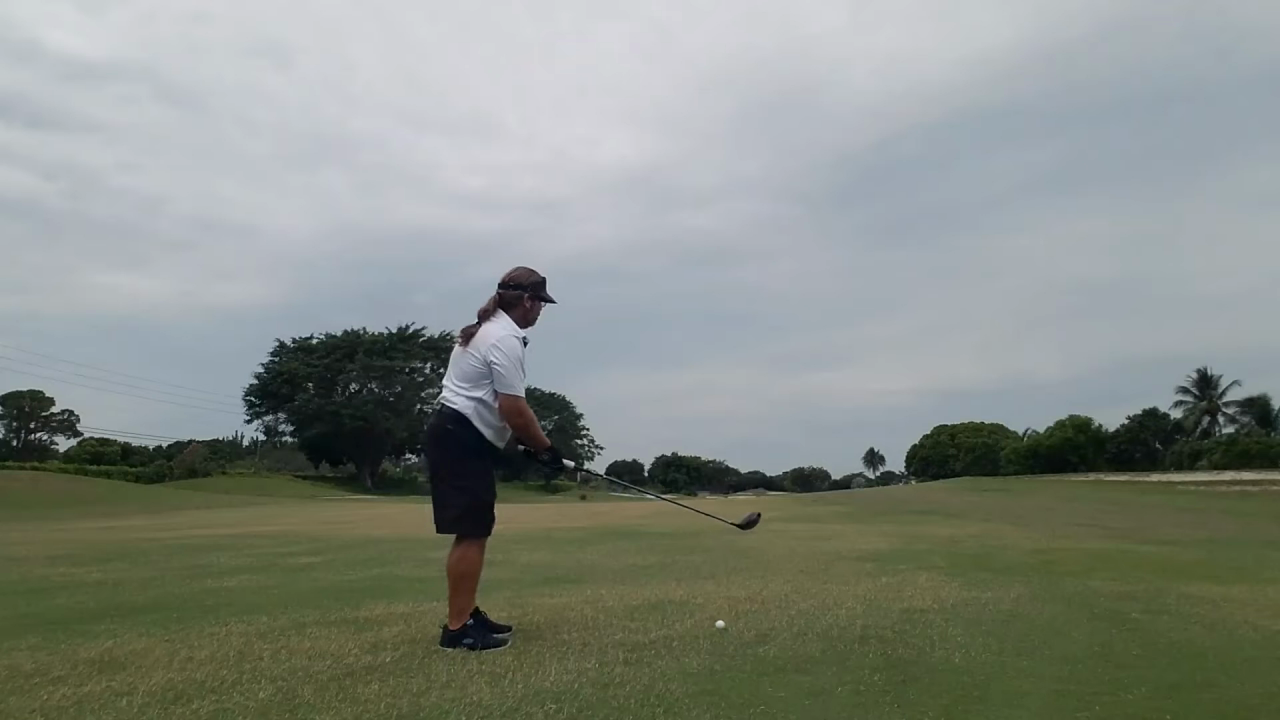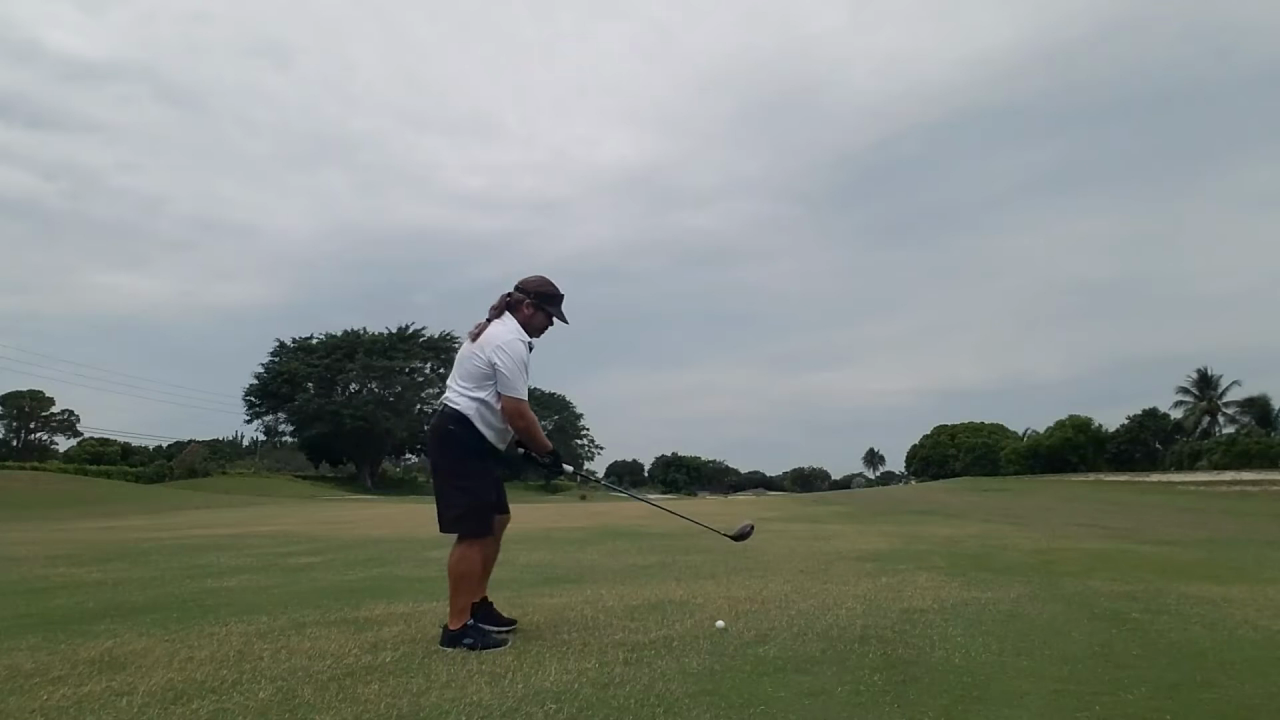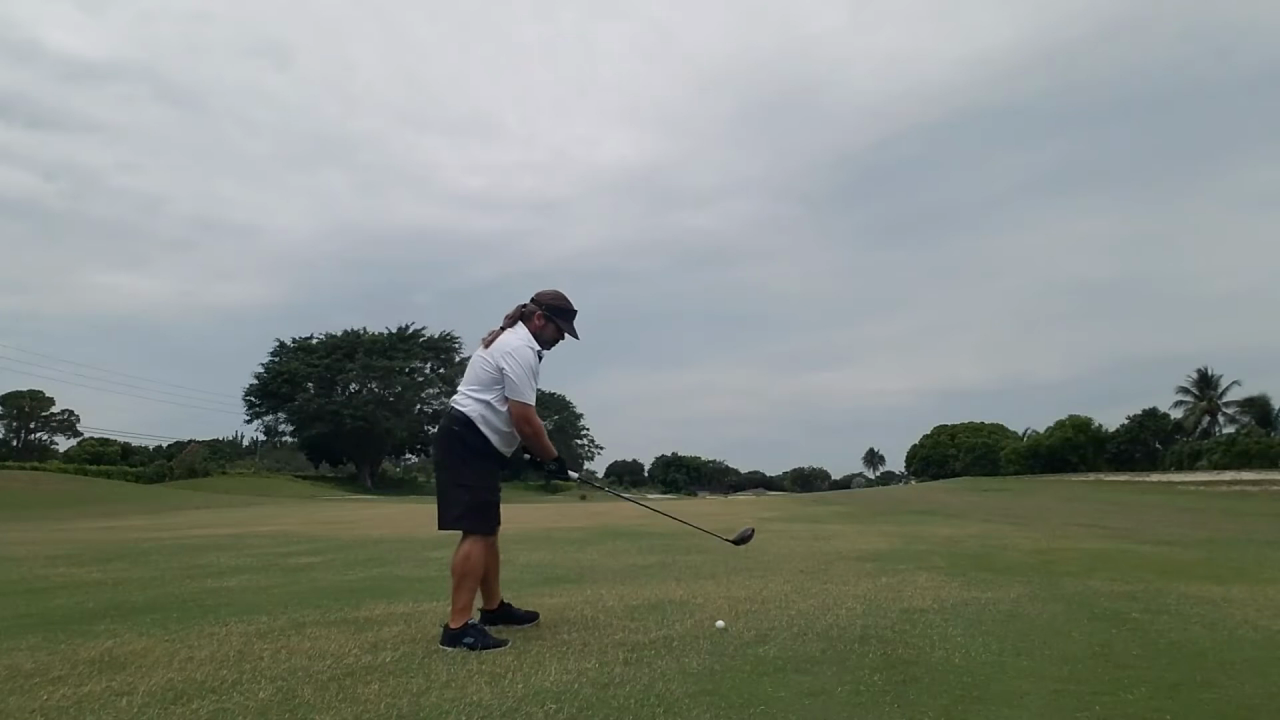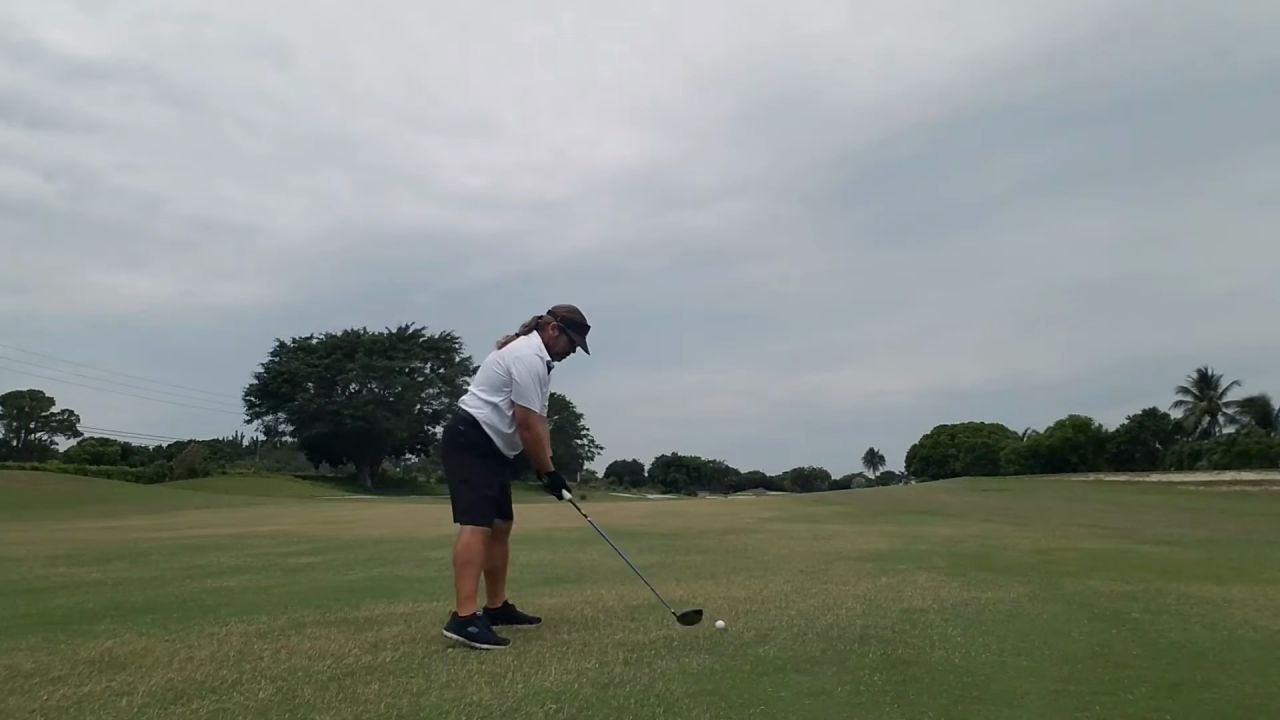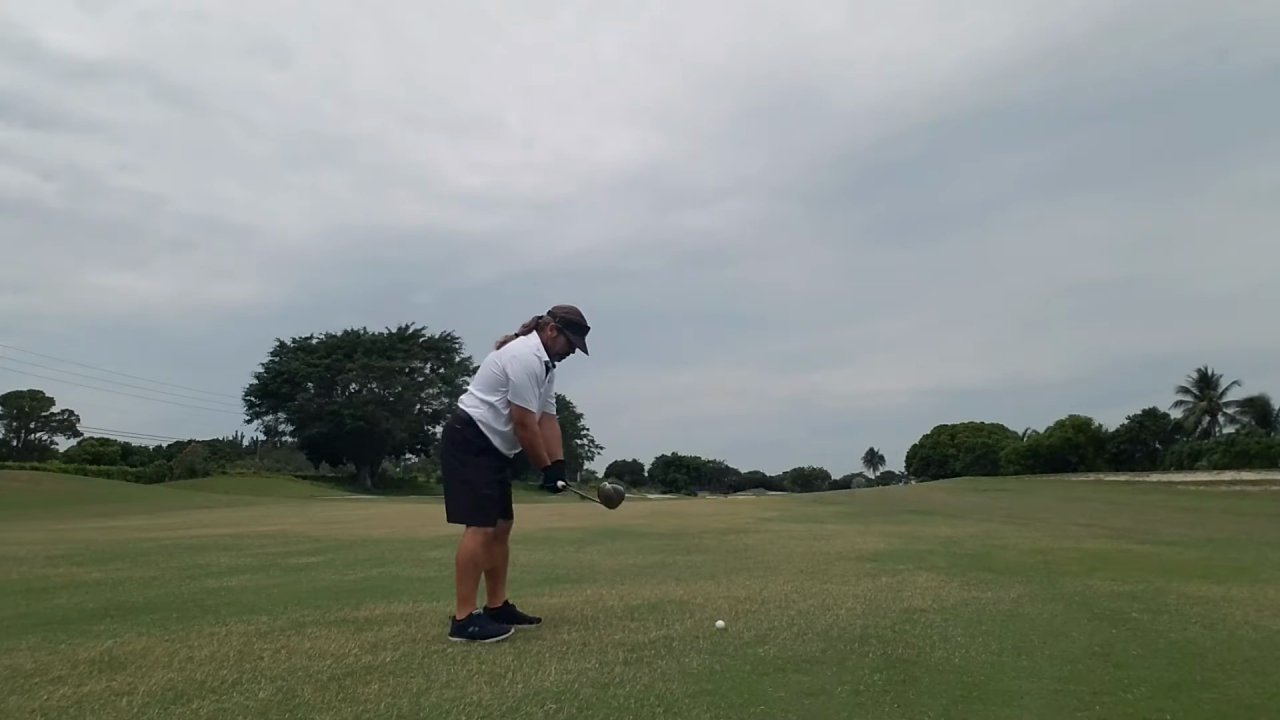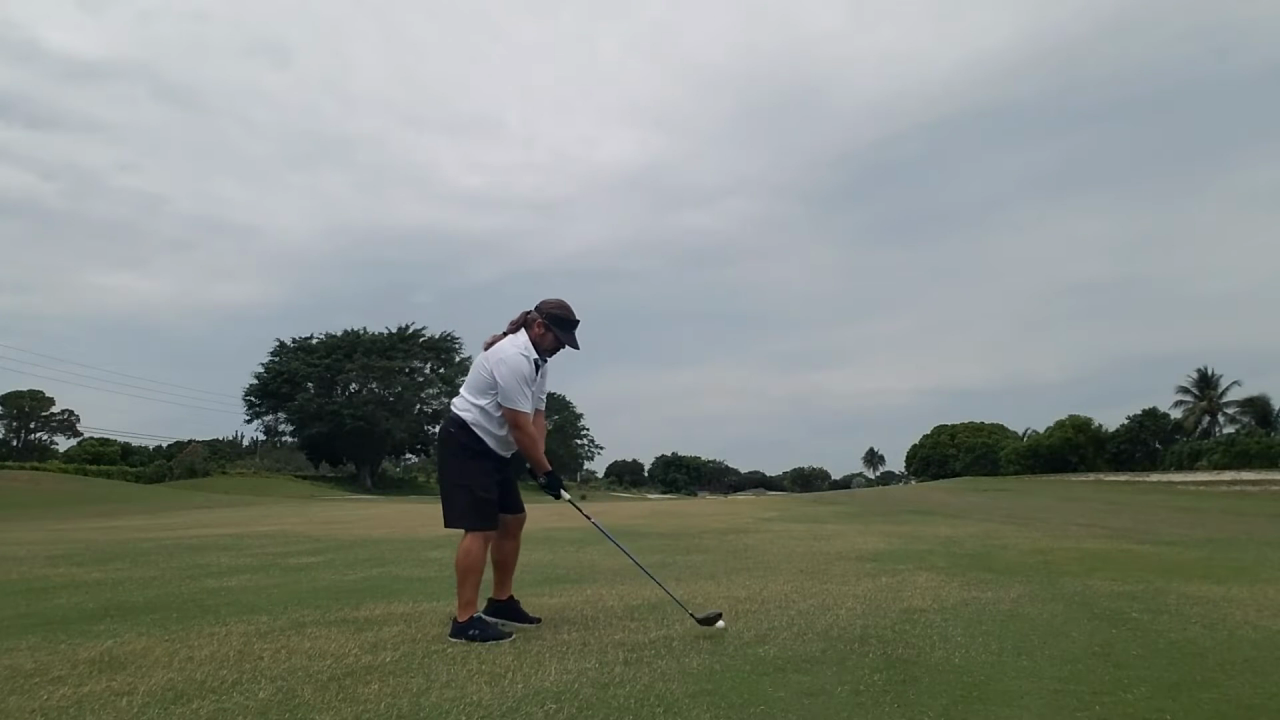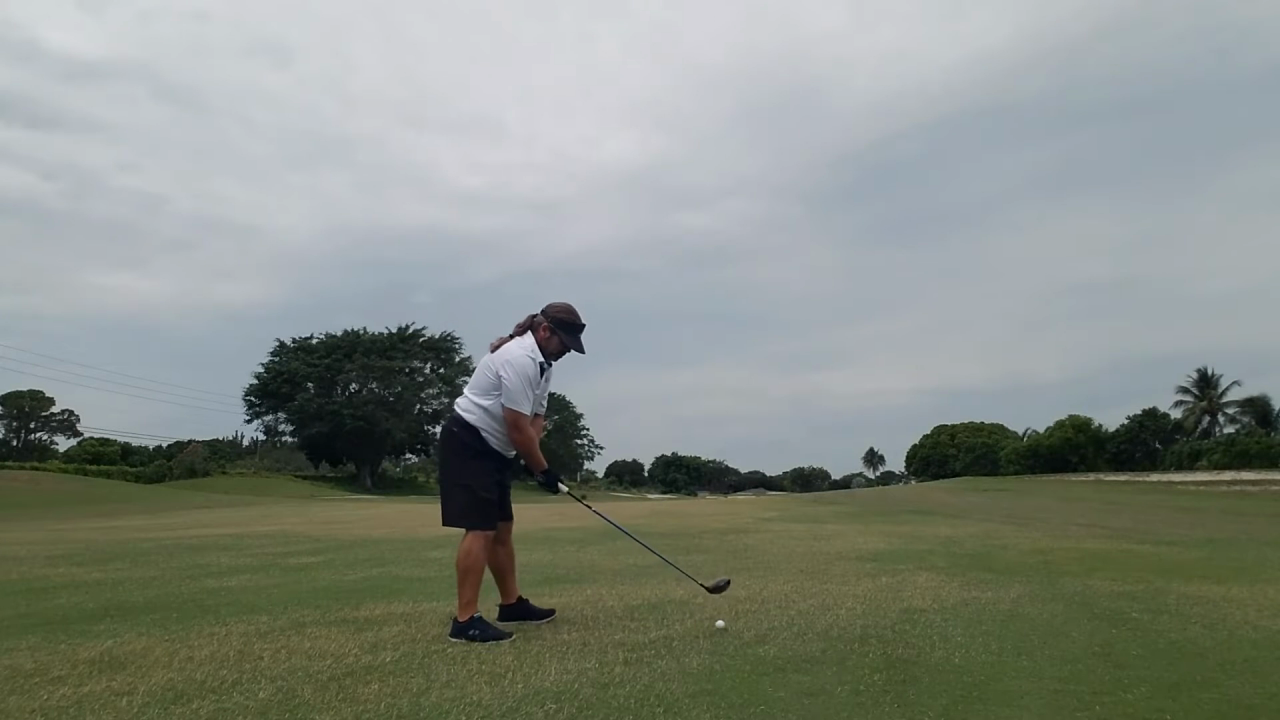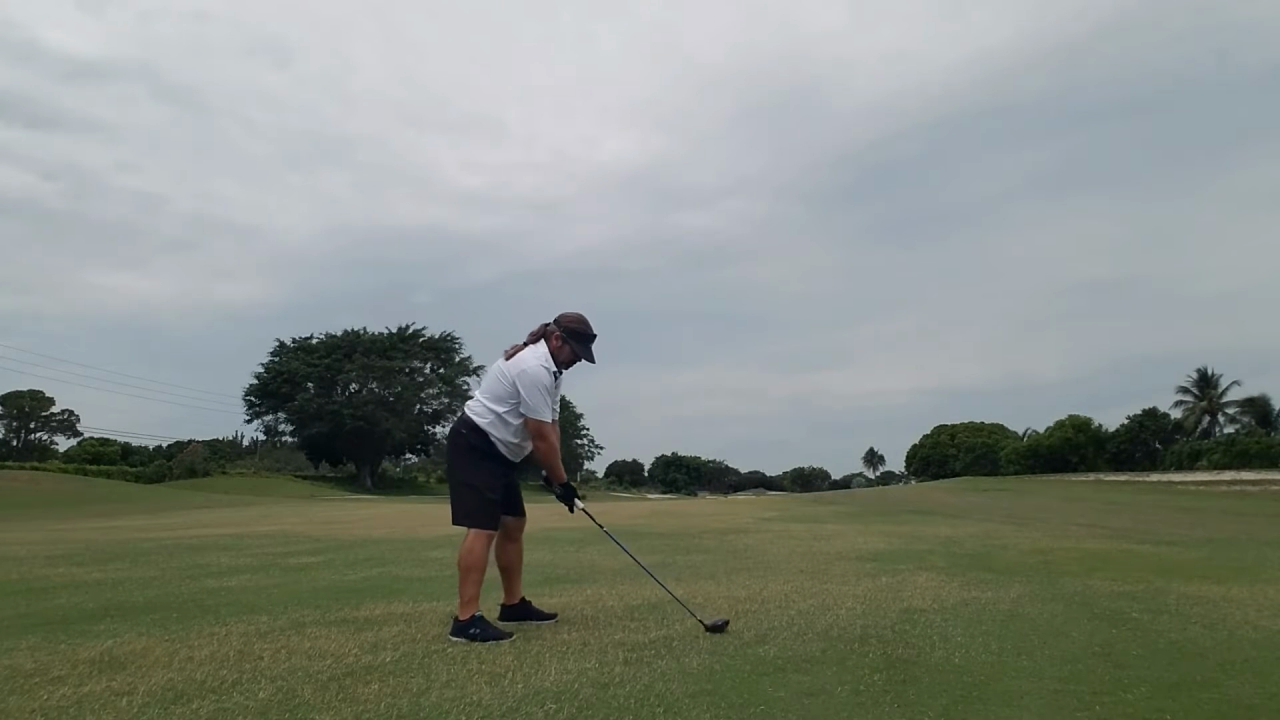
dt=0.3s
person 1, frame 1
left shoulder: (490, 329)
right shoulder: (506, 339)
right elbow: (514, 410)
left wrist: (531, 442)
right wrist: (545, 448)
left hip: (460, 438)
right hip: (462, 441)
left knee: (477, 531)
right knee: (471, 533)
left ankle: (468, 613)
right ankle: (457, 628)
person 1, frame 2
left shoulder: (498, 332)
right shoulder: (510, 342)
right elbow: (516, 412)
left wrist: (529, 444)
right wrist: (547, 451)
left hip: (469, 441)
right hip: (463, 442)
left knee: (495, 522)
right knee: (473, 533)
left ankle: (477, 603)
right ankle: (457, 628)
person 1, frame 3
left shoulder: (516, 344)
right shoulder: (520, 350)
left elbow: (518, 416)
right elbow: (524, 419)
left wrist: (538, 453)
right wrist: (553, 458)
left hip: (477, 446)
right hip: (466, 444)
left knee: (488, 530)
right knee: (475, 532)
left ankle: (493, 607)
right ankle: (458, 627)
person 1, frame 4
left shoulder: (537, 358)
right shoulder: (528, 357)
left elbow: (538, 421)
right elbow: (527, 426)
left wrist: (544, 467)
right wrist: (549, 471)
left hip: (489, 447)
right hip: (471, 442)
left knee: (500, 526)
right knee: (477, 526)
left ankle: (496, 606)
right ankle: (465, 617)
person 1, frame 5
left shoulder: (544, 363)
right shoulder: (525, 357)
left elbow: (547, 419)
right elbow: (525, 425)
left wrist: (558, 464)
right wrist: (546, 467)
left hip: (492, 447)
right hip: (470, 442)
left knee: (500, 527)
right knee: (480, 527)
left ankle: (496, 607)
right ankle: (464, 618)
person 1, frame 6
left shoulder: (536, 359)
right shoulder: (513, 357)
left elbow: (536, 416)
right elbow: (520, 427)
left wrist: (539, 462)
right wrist: (545, 472)
left hip: (492, 449)
right hip: (467, 445)
left knee: (512, 521)
right knee: (481, 530)
left ankle: (500, 601)
right ankle: (465, 620)
person 1, frame 7
left shoulder: (541, 363)
right shoulder: (519, 359)
left elbow: (535, 419)
right elbow: (518, 427)
left wrist: (530, 461)
right wrist: (543, 468)
left hip: (491, 450)
right hip: (467, 445)
left knee: (500, 530)
right knee: (479, 530)
left ankle: (511, 604)
right ankle: (465, 620)
person 1, frame 8
left shoulder: (551, 369)
right shoulder: (534, 368)
left elbow: (551, 426)
right elbow: (541, 437)
left wrist: (552, 474)
right wrist: (561, 482)
left hip: (497, 451)
right hip: (474, 446)
left knee: (513, 525)
right knee: (482, 530)
left ankle: (513, 604)
right ankle: (467, 619)
